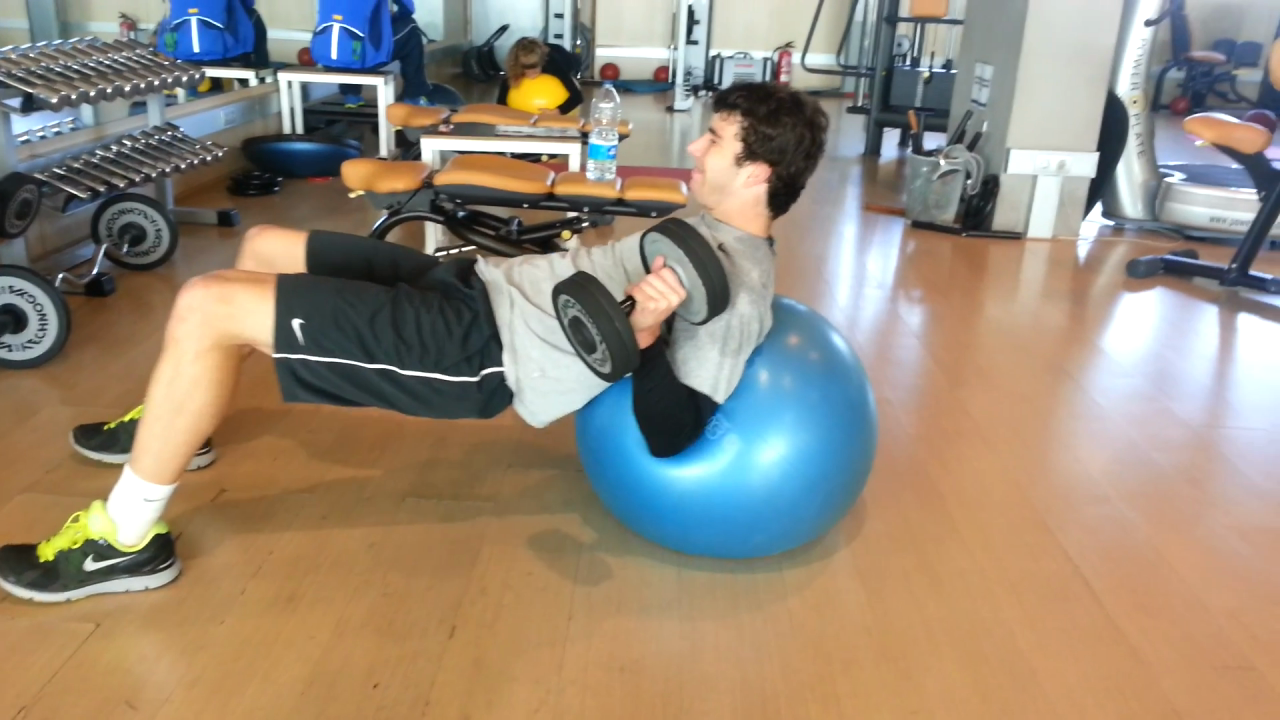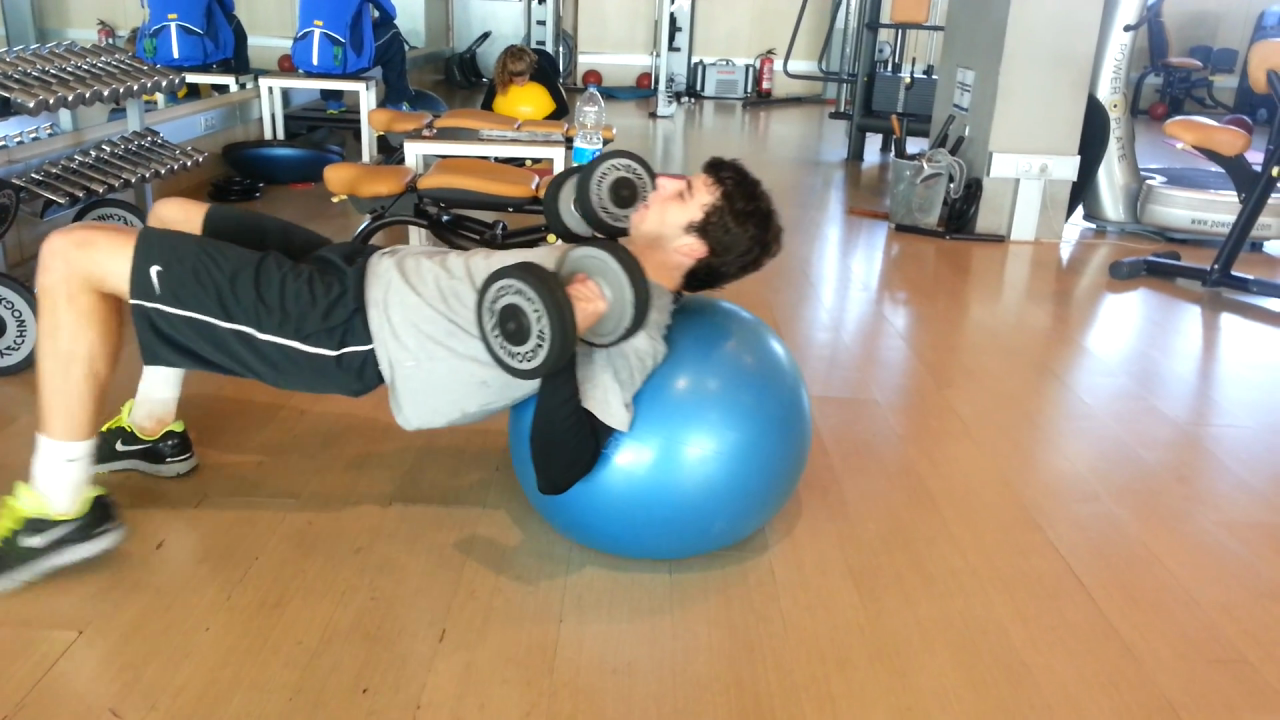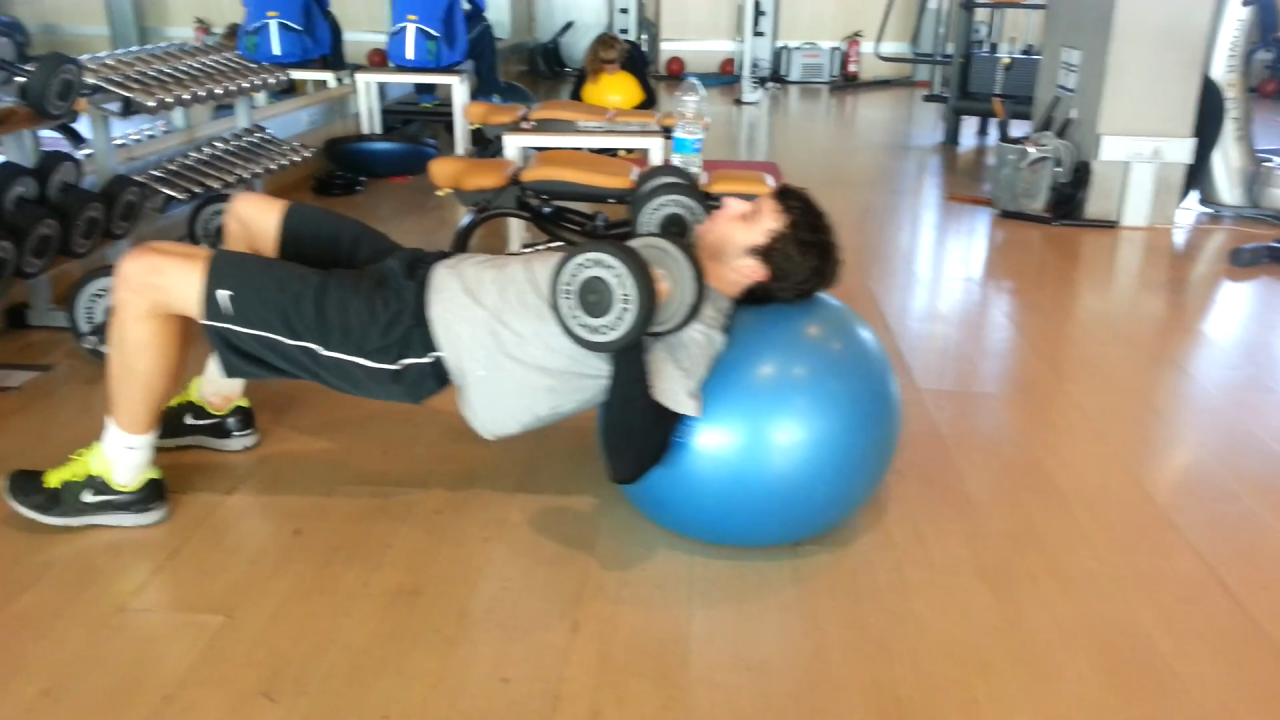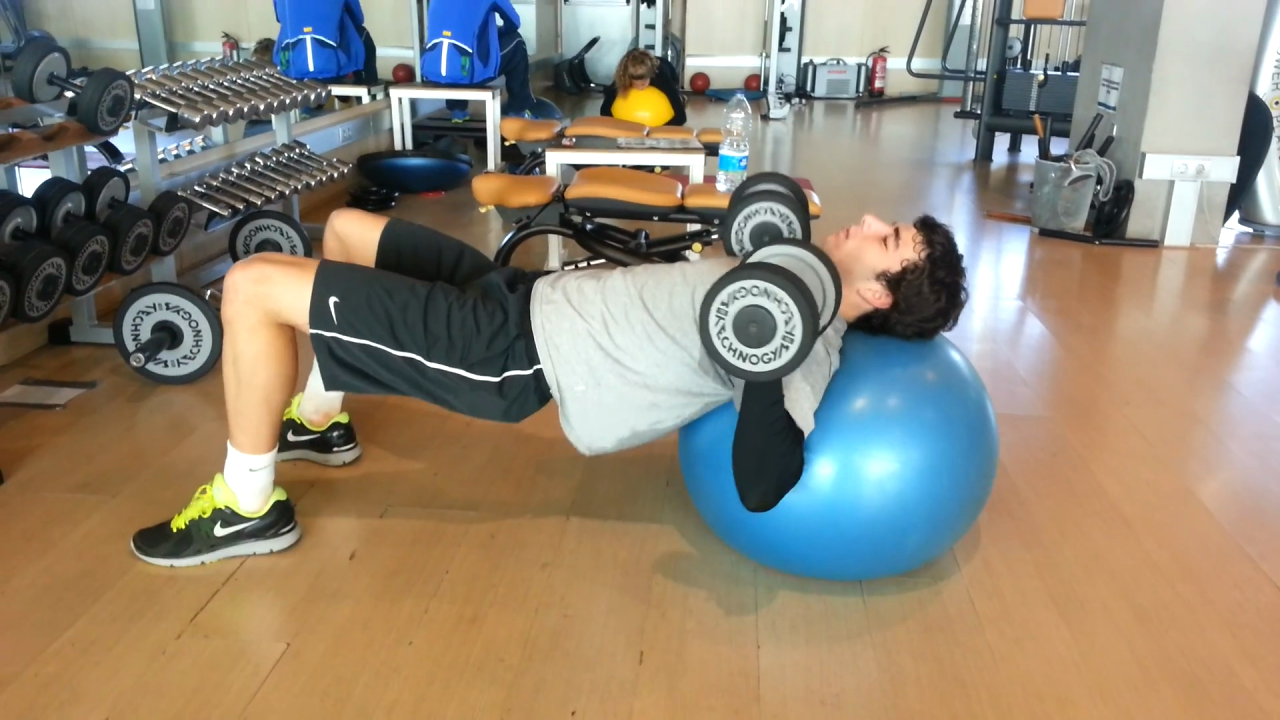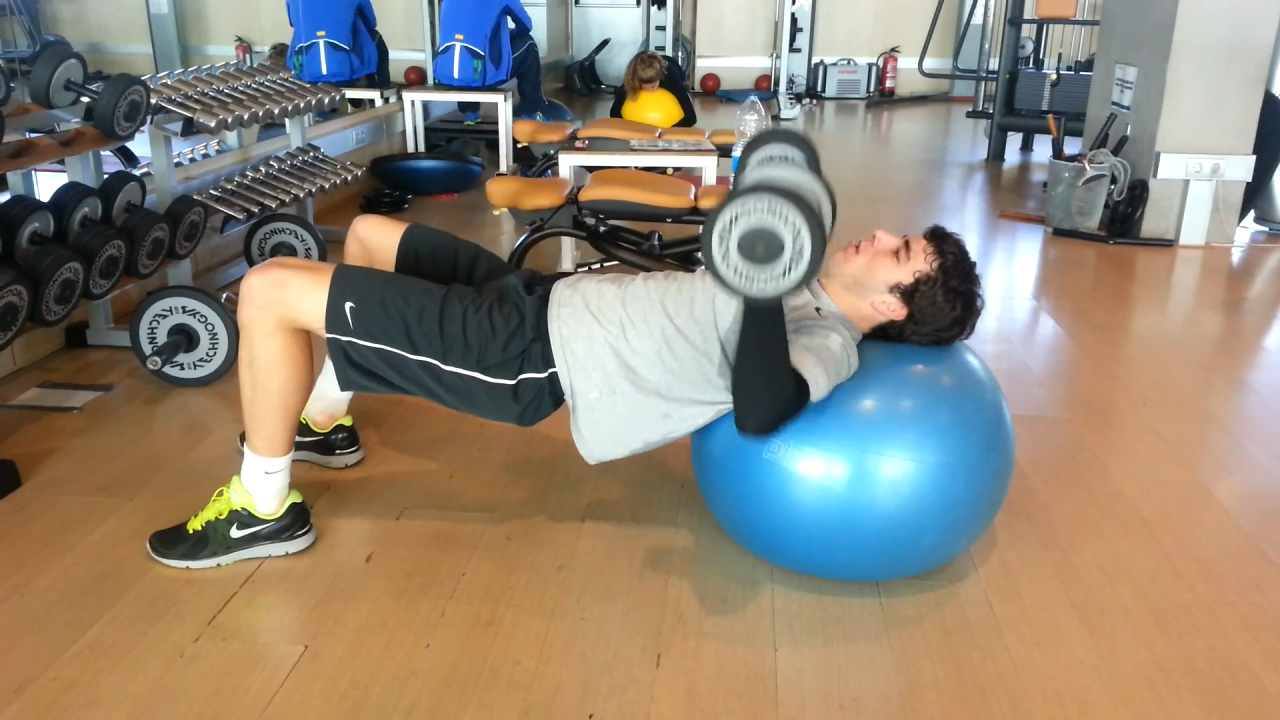
dt=1s
person 1, frame 1
left shoulder: (738, 295)
right shoulder: (714, 238)
left elbow: (669, 434)
left wrist: (646, 331)
left hip: (473, 346)
right hip: (472, 288)
left knee: (205, 304)
right knee: (262, 245)
left ankle: (126, 539)
right ankle: (175, 423)
person 1, frame 2
left shoulder: (632, 337)
left elbow: (558, 468)
left hip: (352, 327)
right hip: (365, 273)
left knee: (72, 255)
right knee: (169, 219)
left ankle: (63, 503)
right ankle: (152, 430)
person 1, frame 3
left shoulder: (692, 334)
left elbow: (630, 460)
left wrist: (631, 329)
left hip: (409, 333)
right hip: (430, 280)
left knee: (147, 274)
right knee: (249, 212)
left ankle: (121, 477)
right ankle: (218, 407)
person 1, frame 4
left shoulder: (808, 347)
left elbow: (760, 486)
left hip: (515, 350)
right hip: (531, 298)
left knee: (254, 285)
right knee: (345, 228)
left ankle: (247, 504)
right ankle: (319, 419)
person 1, frame 5
left shoulder: (825, 349)
right shoulder: (812, 301)
left elbow: (757, 406)
left hip: (530, 353)
right hip: (547, 302)
left knee: (270, 290)
right knee: (367, 232)
left ankle: (263, 507)
right ankle: (324, 420)
